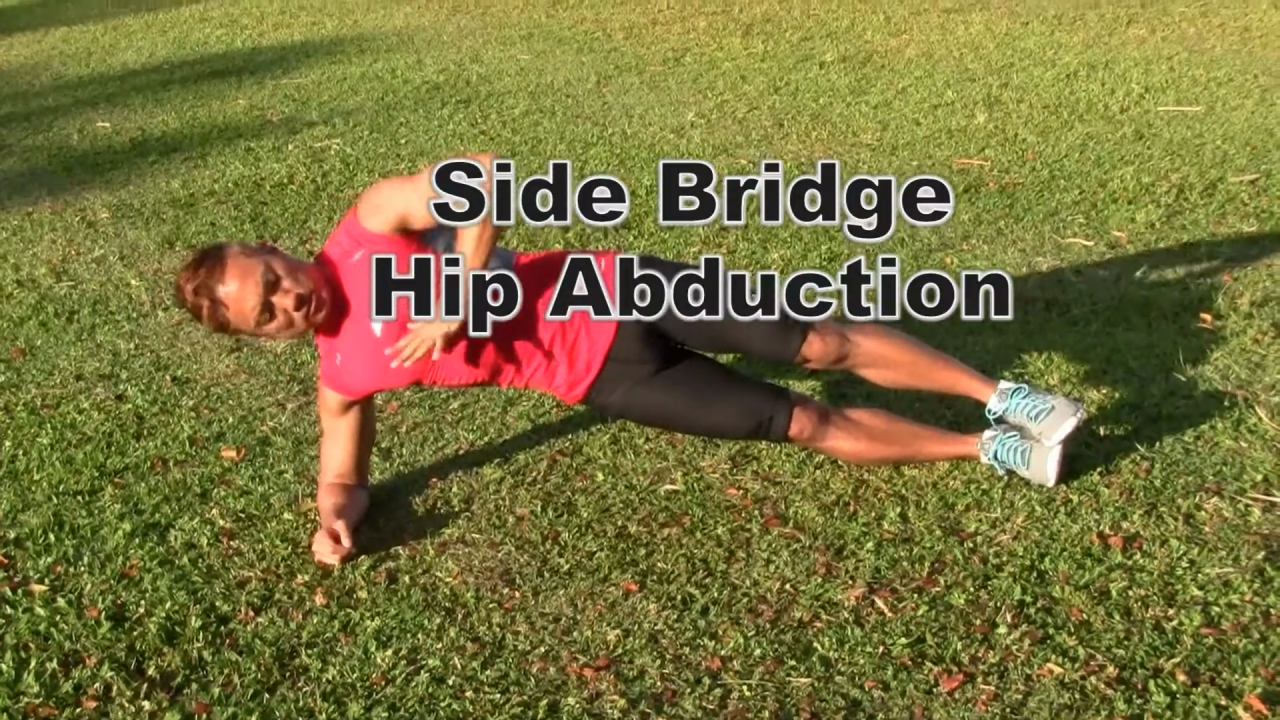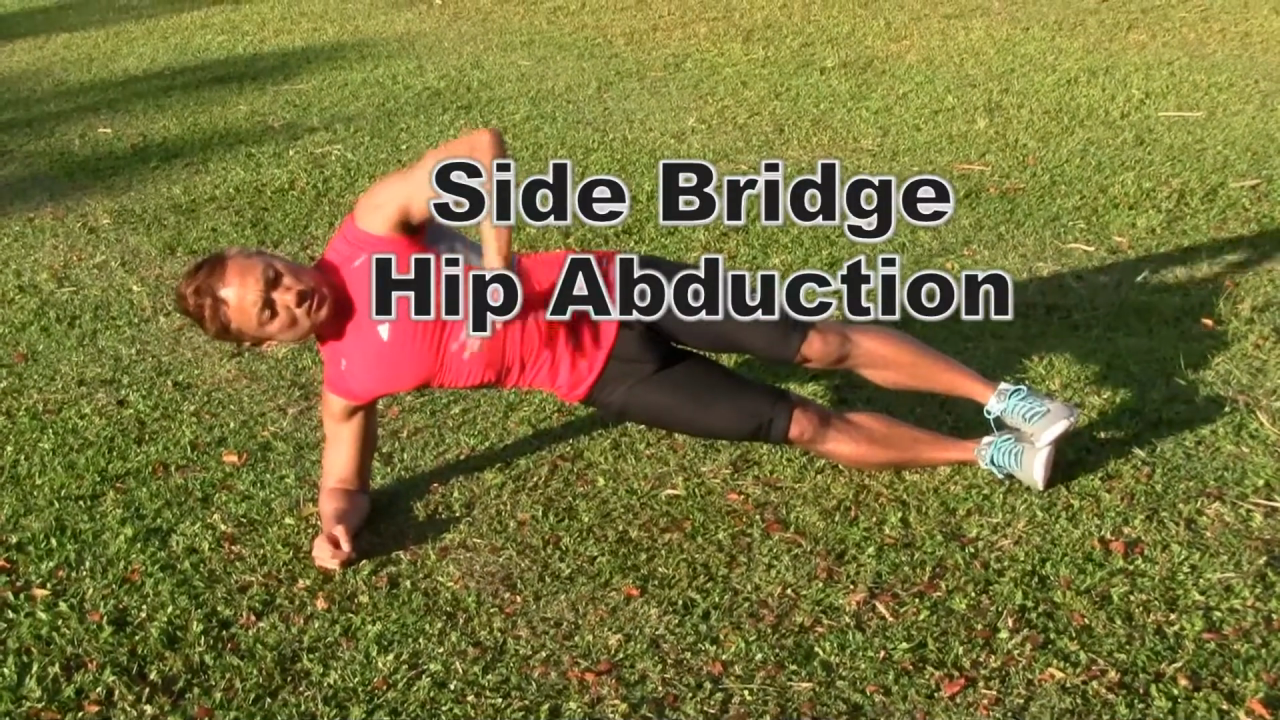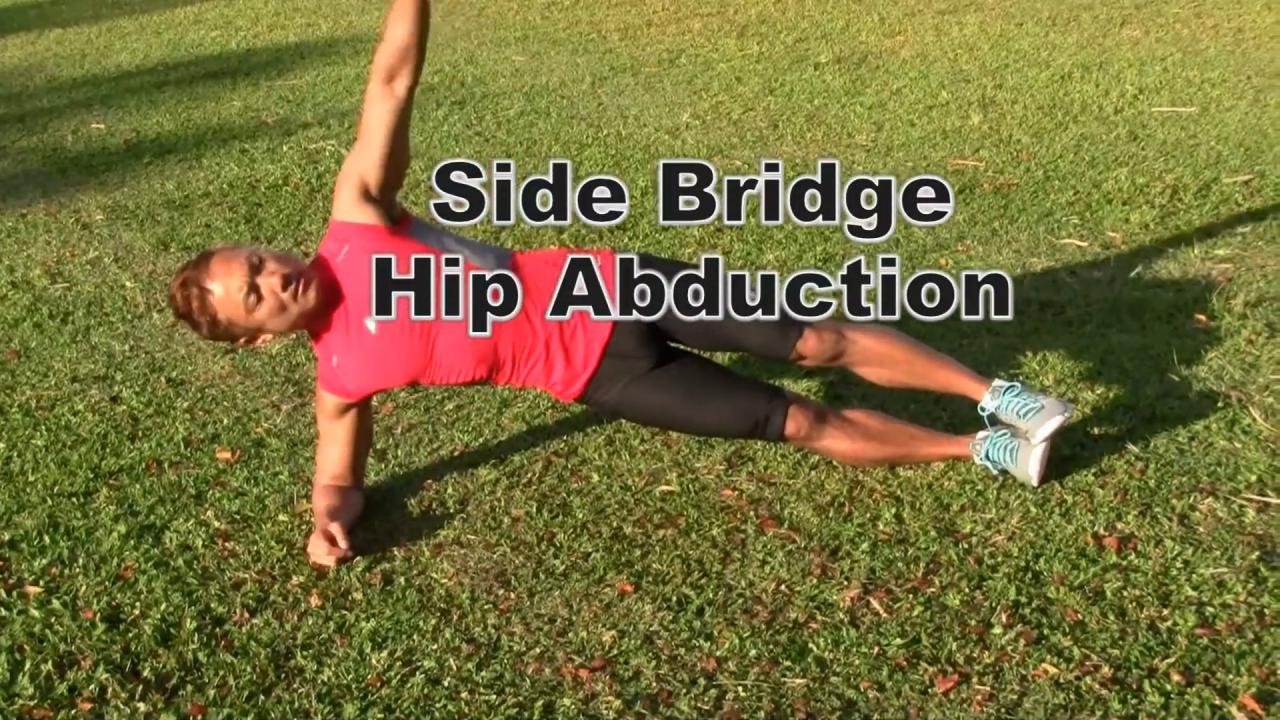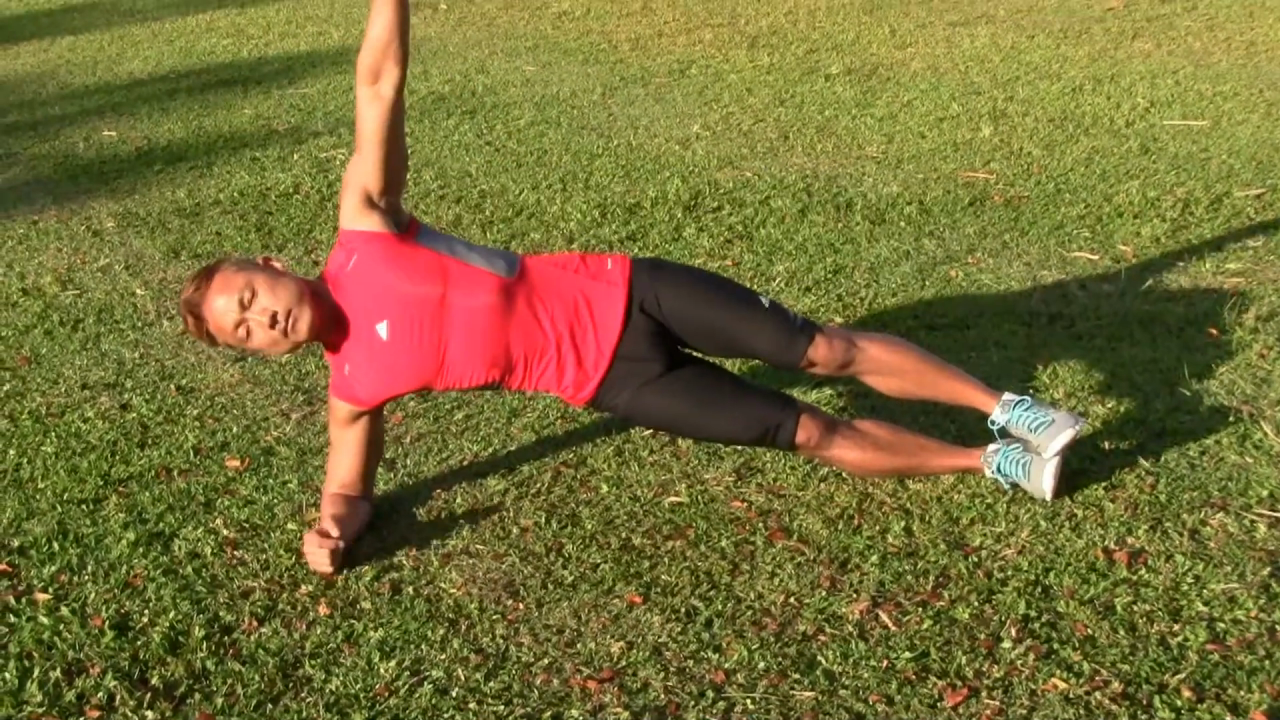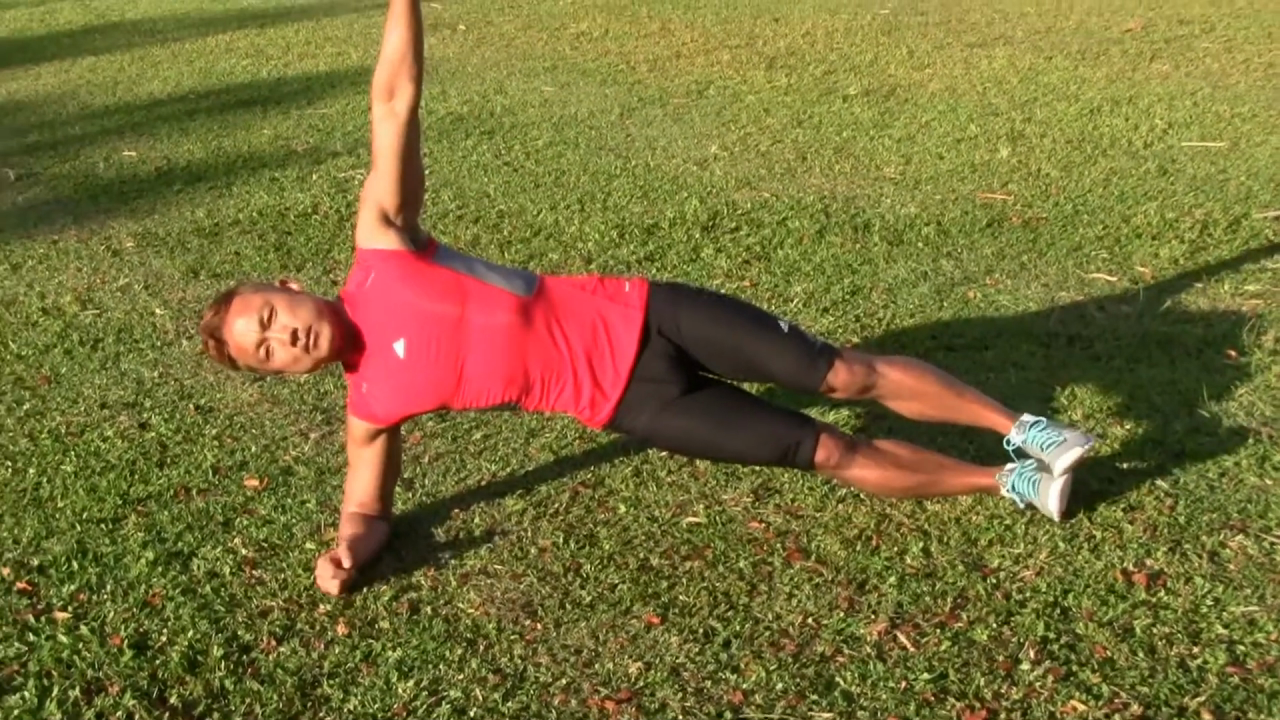
dt=0.5s
person 1, frame 1
left shoulder: (371, 219)
right shoulder: (342, 374)
left elbow: (484, 175)
right elbow: (343, 473)
left wrist: (457, 303)
right wrist: (335, 517)
left hip: (615, 292)
right hip: (603, 379)
left knee: (823, 342)
right knee: (806, 425)
left ankle: (999, 397)
right ankle: (986, 448)
person 1, frame 2
left shoulder: (371, 225)
right shoulder: (345, 384)
left elbow: (480, 143)
right elbow: (346, 479)
left wrist: (498, 260)
right wrist: (334, 523)
left hip: (618, 291)
right hip: (606, 382)
left knee: (823, 342)
right knee: (807, 428)
left ankle: (1001, 398)
right ankle: (985, 457)
person 1, frame 3
left shoulder: (355, 211)
right shoulder: (339, 376)
left elbow: (394, 77)
right elbow: (339, 475)
right wrist: (329, 518)
left hip: (613, 290)
right hip: (598, 375)
left knee: (819, 341)
right knee: (801, 423)
left ankle: (992, 394)
right ankle: (981, 450)
person 1, frame 4
left shoulder: (361, 225)
right shoulder: (353, 387)
left elbow: (381, 80)
right elbow: (350, 487)
right wrist: (330, 531)
left hip: (623, 295)
right hip: (611, 381)
left knee: (828, 349)
right knee: (811, 434)
left ankle: (1006, 409)
right ankle: (990, 463)
person 1, frame 5
left shoulder: (378, 245)
right shoulder: (371, 407)
left elbow: (396, 100)
right elbow: (368, 508)
right wrist: (347, 553)
left hip: (642, 319)
right hip: (628, 402)
left knee: (851, 376)
right knee: (829, 452)
left ankle: (1020, 430)
right ankle: (1003, 482)
